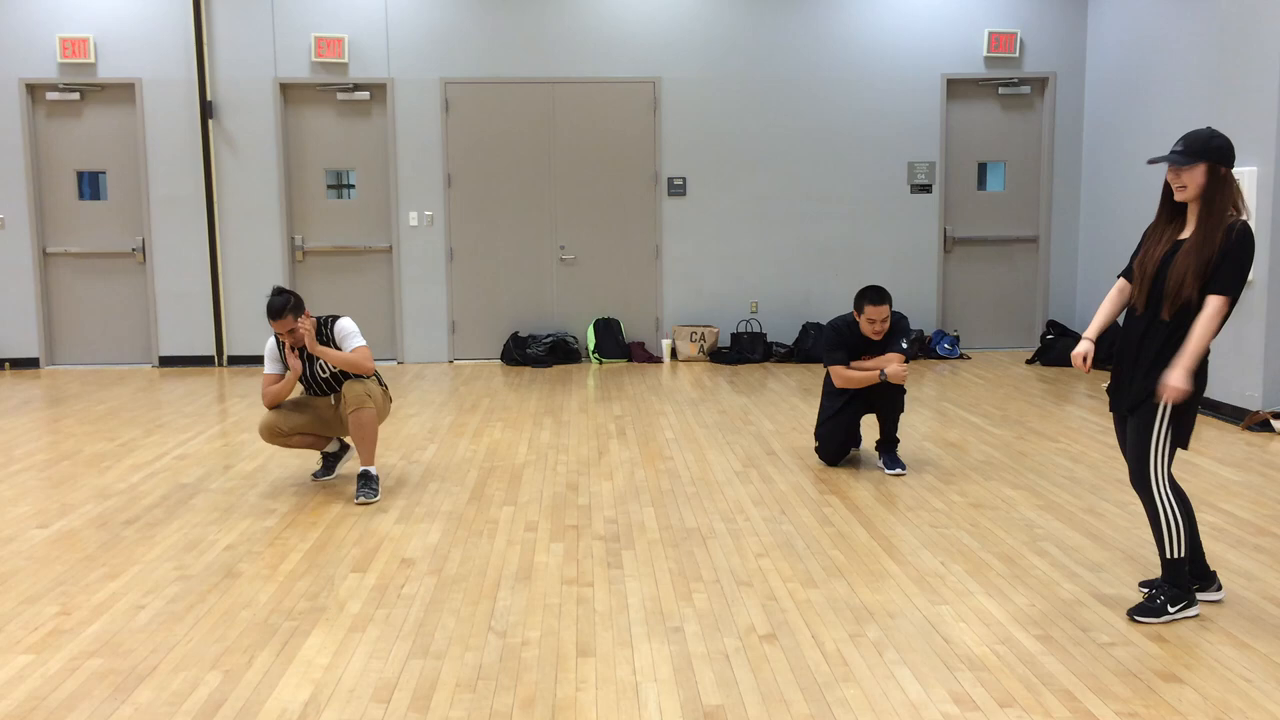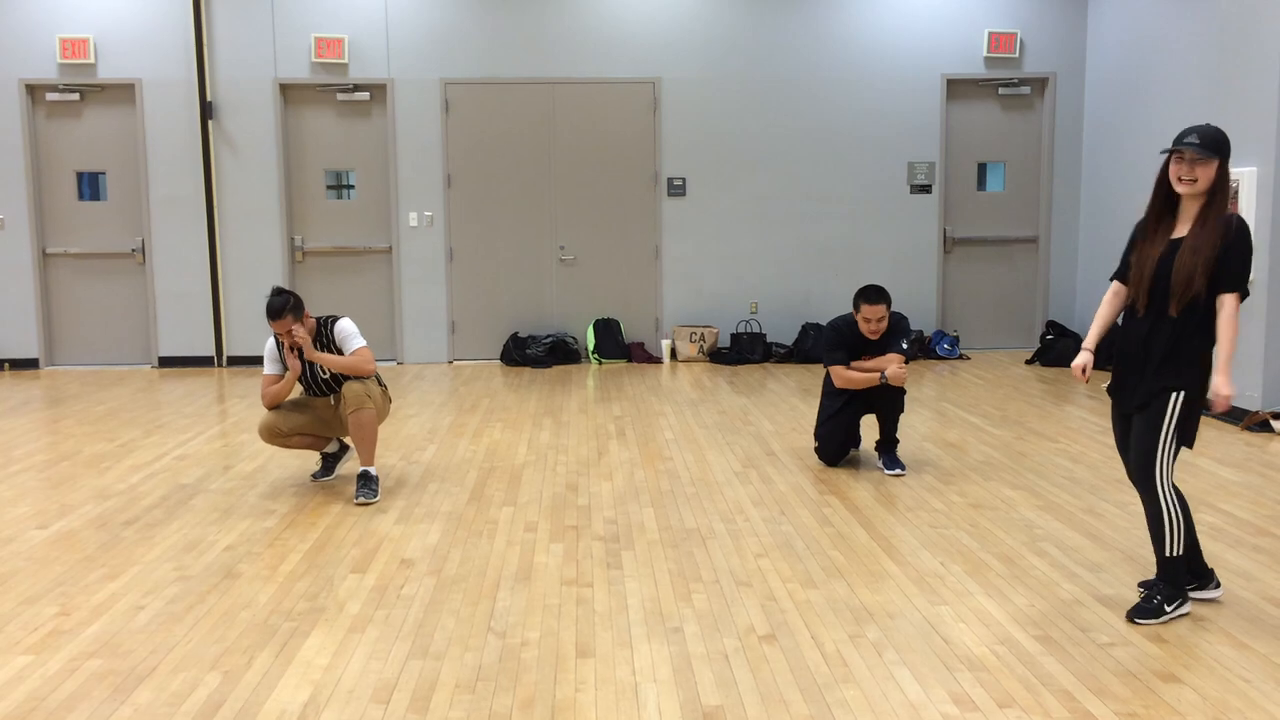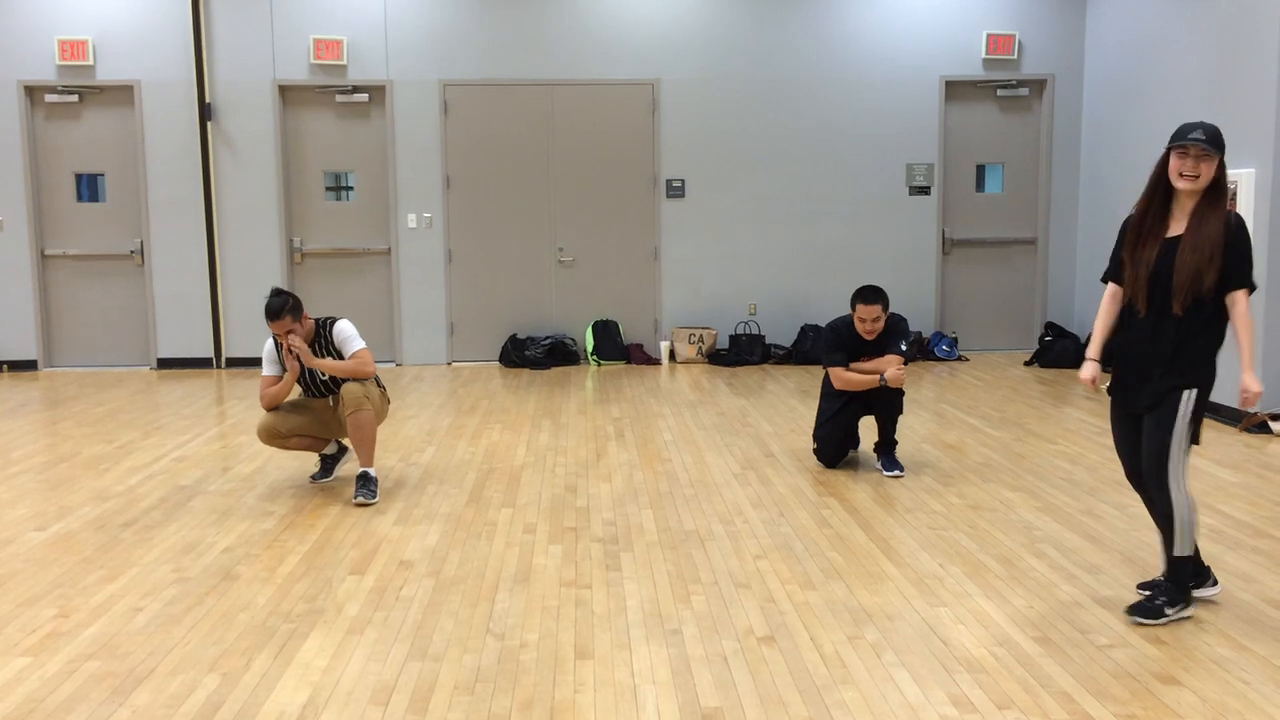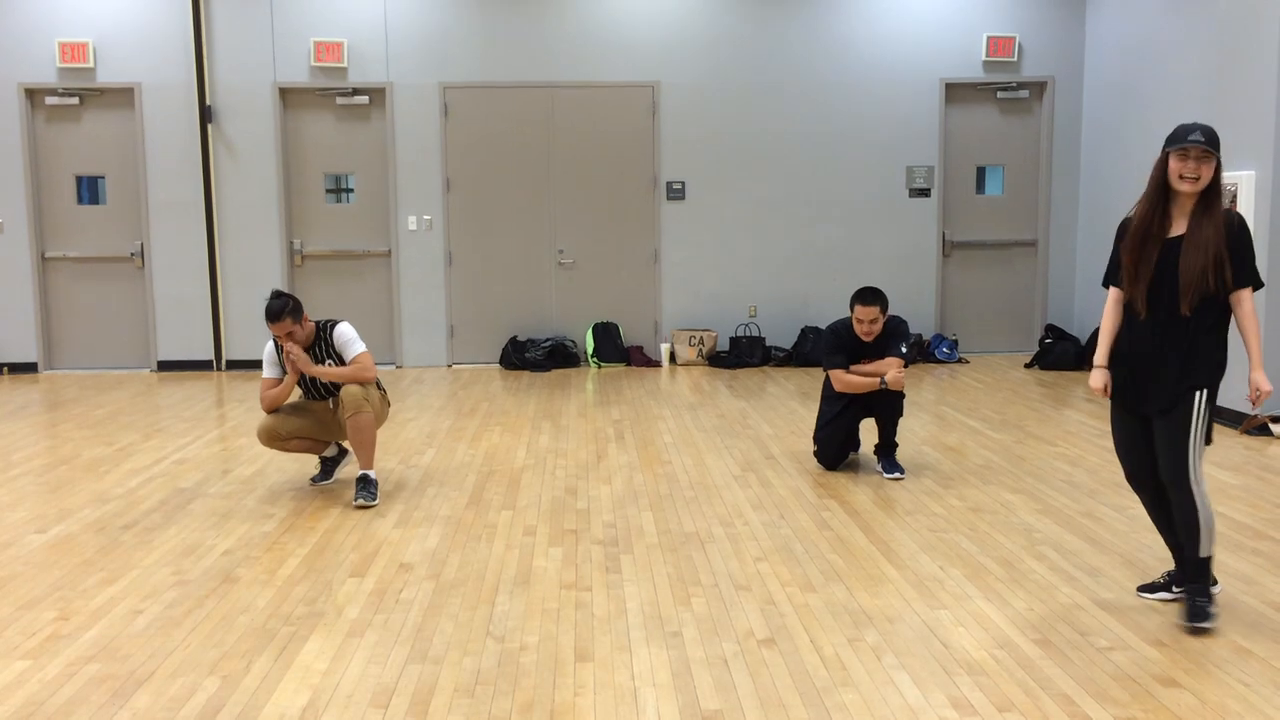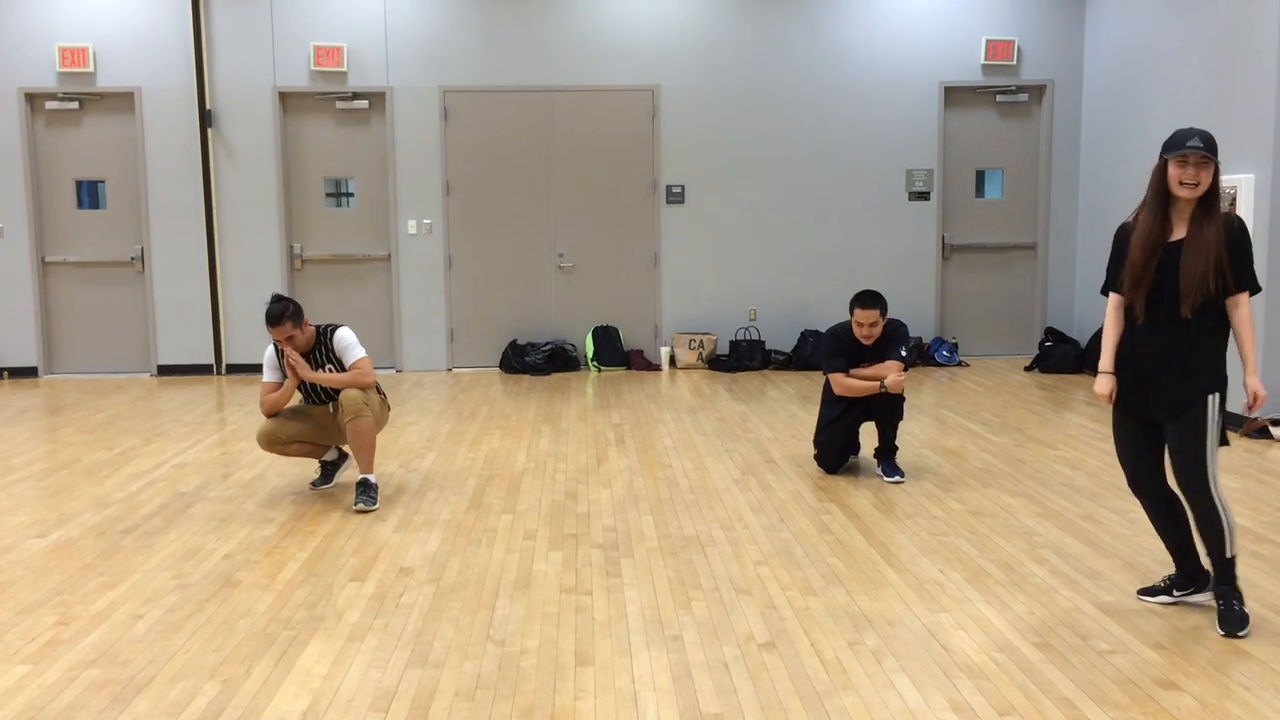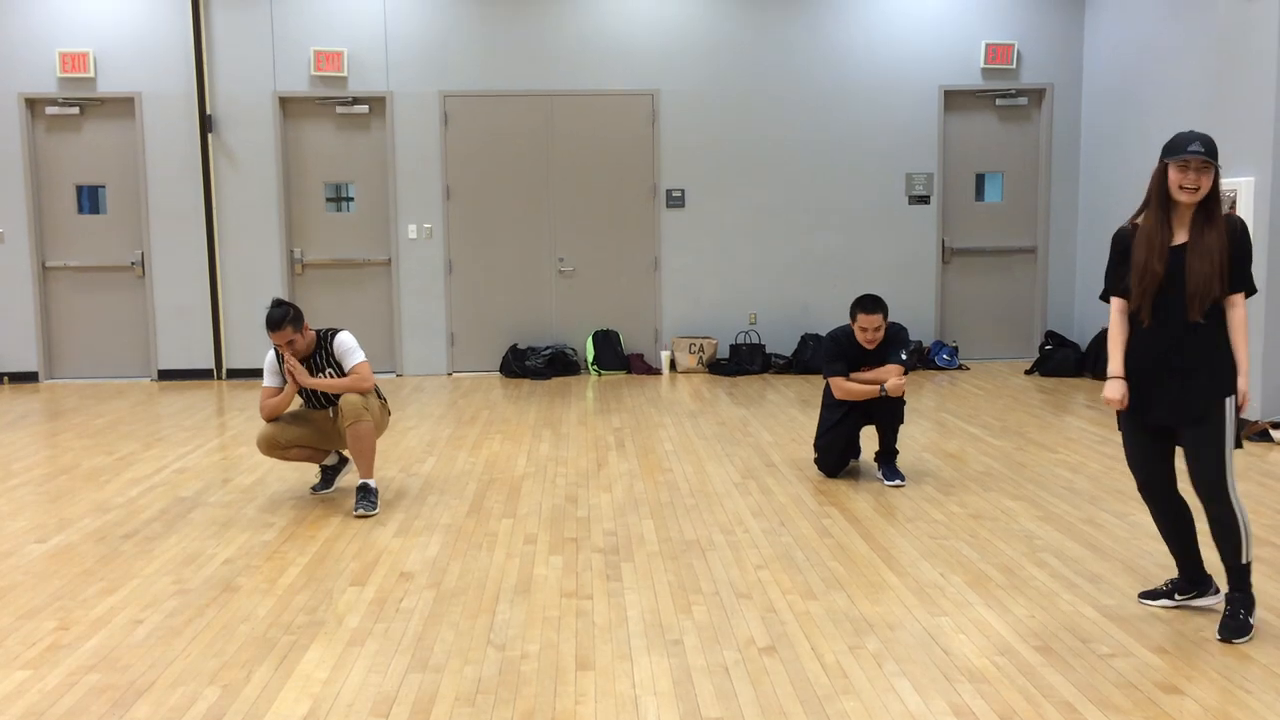
dt=0.1s
person 1, frame 1
left shoulder: (1232, 234)
right shoulder: (1162, 228)
left elbow: (1215, 306)
right elbow: (1125, 287)
left wrist: (1183, 366)
right wrist: (1089, 337)
left hip: (1172, 375)
right hip: (1132, 369)
left knee: (1149, 473)
right knee: (1149, 475)
left ankle: (1178, 590)
right ankle: (1198, 576)
person 1, frame 2
left shoulder: (1229, 230)
right shoulder: (1150, 227)
left elbow: (1227, 304)
right elbow: (1120, 289)
left wrist: (1222, 373)
right wrist: (1089, 346)
left hip: (1175, 374)
right hip: (1132, 368)
left knee: (1152, 473)
right knee: (1143, 473)
left ankle: (1173, 588)
right ankle: (1195, 574)
person 1, frame 3
left shoulder: (1226, 227)
right shoulder: (1139, 224)
left elbow: (1237, 300)
right elbow: (1114, 293)
left wrist: (1247, 369)
right wrist: (1092, 356)
left hip: (1183, 373)
right hip: (1131, 370)
left knee: (1163, 473)
right knee: (1139, 472)
left ankle: (1174, 588)
right ankle: (1194, 573)
person 1, frame 4
left shoulder: (1226, 227)
right shoulder: (1135, 227)
left elbow: (1241, 299)
right elbow: (1116, 297)
left wrist: (1257, 367)
right wrist: (1101, 362)
left hip: (1190, 375)
right hip: (1135, 373)
left knee: (1180, 477)
right knee: (1141, 474)
left ankle: (1198, 585)
right ankle: (1191, 572)
person 1, frame 5
left shoulder: (1227, 230)
right shoulder: (1132, 233)
left elbow: (1238, 303)
right elbow: (1116, 304)
left wrist: (1251, 371)
right wrist: (1106, 369)
left hip: (1196, 381)
right hip: (1136, 380)
left knee: (1199, 484)
right knee: (1144, 482)
left ankle: (1229, 589)
right ankle: (1192, 577)
person 1, frame 6
left shoulder: (1228, 232)
right shoulder: (1131, 237)
left elbow: (1235, 305)
right elbow: (1119, 309)
left wrist: (1243, 372)
right wrist: (1115, 375)
left hip: (1206, 384)
right hip: (1145, 385)
left knee: (1215, 488)
right knee: (1155, 486)
left ankle: (1240, 596)
right ankle: (1193, 581)
person 2, frame 1
left shoulder: (339, 326)
right shoulder: (275, 345)
left elbow: (367, 366)
right elbow: (268, 400)
left wrist: (316, 348)
right wrist: (293, 375)
left hip: (368, 401)
right hip: (322, 409)
left knee: (355, 388)
right knee: (269, 428)
left ankle: (368, 472)
right ankle: (334, 449)
person 2, frame 2
left shoulder: (339, 327)
right shoulder: (275, 346)
left elbow: (368, 367)
right elbow: (267, 400)
left wrist: (315, 354)
right wrist: (293, 375)
left hip: (368, 403)
right hip: (322, 409)
left knee: (355, 389)
right knee: (269, 428)
left ankle: (368, 473)
right ankle: (333, 449)
person 2, frame 3
left shoulder: (338, 328)
right shoulder: (273, 347)
left elbow: (368, 368)
right elbow: (266, 402)
left wrist: (314, 362)
right wrist: (291, 376)
left hip: (366, 403)
right hip: (321, 410)
left knee: (353, 389)
right knee: (267, 430)
left ankle: (367, 474)
right ankle: (332, 451)
person 2, frame 4
left shoulder: (338, 331)
right shoulder: (274, 349)
left elbow: (369, 372)
right elbow: (266, 404)
left wrist: (313, 369)
right wrist: (292, 378)
left hip: (366, 406)
right hip: (321, 412)
left knee: (352, 392)
right knee: (268, 431)
left ankle: (367, 477)
right ankle: (332, 453)
person 2, frame 5
left shoulder: (338, 336)
right shoulder: (274, 354)
left elbow: (367, 377)
right elbow: (266, 408)
left wrist: (311, 375)
right wrist: (292, 383)
left hip: (367, 410)
right hip: (321, 417)
left knee: (351, 396)
right knee: (267, 436)
left ankle: (367, 481)
right ankle: (332, 458)
person 2, frame 6
left shoulder: (339, 340)
right shoulder: (275, 358)
left elbow: (366, 382)
right elbow: (266, 412)
left wrist: (310, 381)
right wrist: (292, 389)
left hip: (367, 414)
right hip: (322, 421)
left knee: (351, 401)
right knee: (267, 440)
left ankle: (367, 486)
right ankle: (333, 462)
person 3, frame 1
left shoulder: (899, 323)
right shoulder: (836, 329)
left elbow: (892, 363)
right elbow: (840, 379)
left wrist: (850, 365)
right wrist: (883, 375)
left hip: (881, 392)
right hip: (844, 392)
left knee: (893, 384)
right knee: (829, 454)
left ankle: (887, 449)
right ankle: (851, 436)
person 3, frame 2
left shoulder: (899, 323)
right shoulder: (836, 329)
left elbow: (892, 364)
right elbow: (840, 379)
left wrist: (850, 365)
right wrist: (884, 377)
left hip: (881, 393)
right hip: (843, 393)
left knee: (893, 385)
right knee: (829, 455)
left ankle: (887, 450)
right ankle: (851, 436)
person 3, frame 3
left shoulder: (898, 325)
right shoulder: (835, 330)
left elbow: (891, 365)
right elbow: (839, 380)
left wrist: (848, 366)
right wrist: (883, 379)
left hip: (880, 394)
right hip: (843, 394)
left knee: (892, 386)
right knee: (827, 456)
left ankle: (886, 451)
right ankle: (850, 437)
person 3, frame 4
left shoulder: (898, 327)
right shoulder: (835, 332)
left elbow: (891, 367)
right elbow: (840, 382)
left wrist: (849, 369)
right wrist: (883, 382)
left hip: (881, 397)
right hip: (843, 396)
left knee: (892, 389)
right knee: (828, 458)
left ankle: (886, 454)
right ankle: (850, 439)
person 3, frame 5
left shoulder: (897, 331)
right shoulder: (835, 336)
left elbow: (891, 371)
right elbow: (840, 386)
left wrist: (848, 372)
right wrist: (883, 386)
left hip: (880, 400)
right hip: (843, 400)
left knee: (892, 392)
right knee: (828, 461)
left ankle: (886, 457)
right ankle: (850, 443)
person 3, frame 6
left shoulder: (898, 334)
right shoulder: (835, 340)
left elbow: (891, 375)
right elbow: (840, 390)
left wrist: (849, 376)
right wrist: (883, 389)
left hip: (881, 404)
right hip: (844, 404)
left knee: (892, 396)
right knee: (828, 465)
left ankle: (887, 461)
right ankle: (851, 447)
